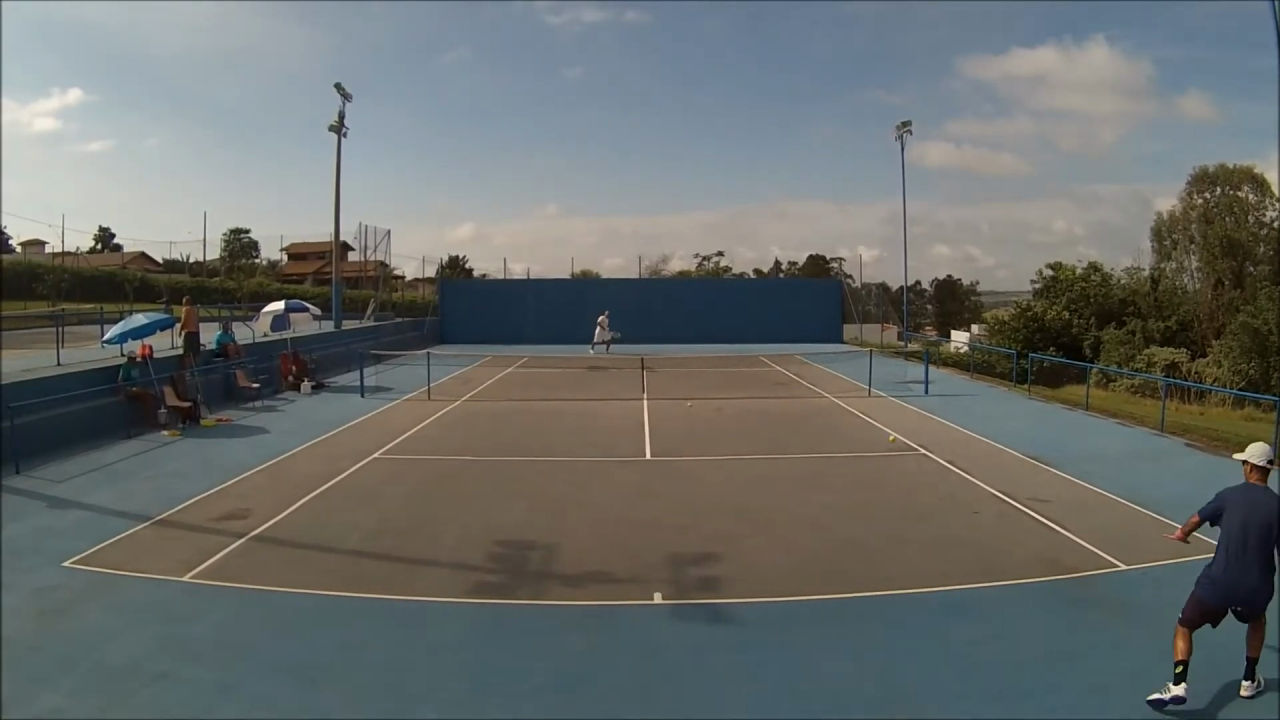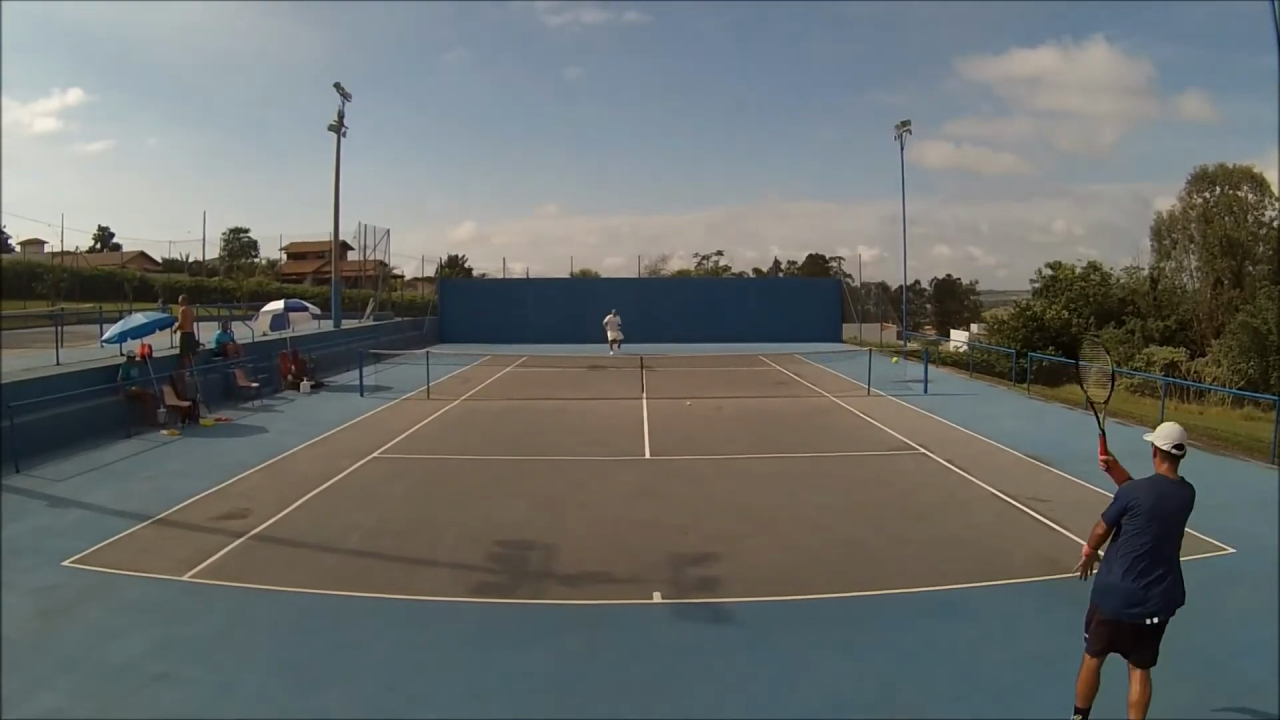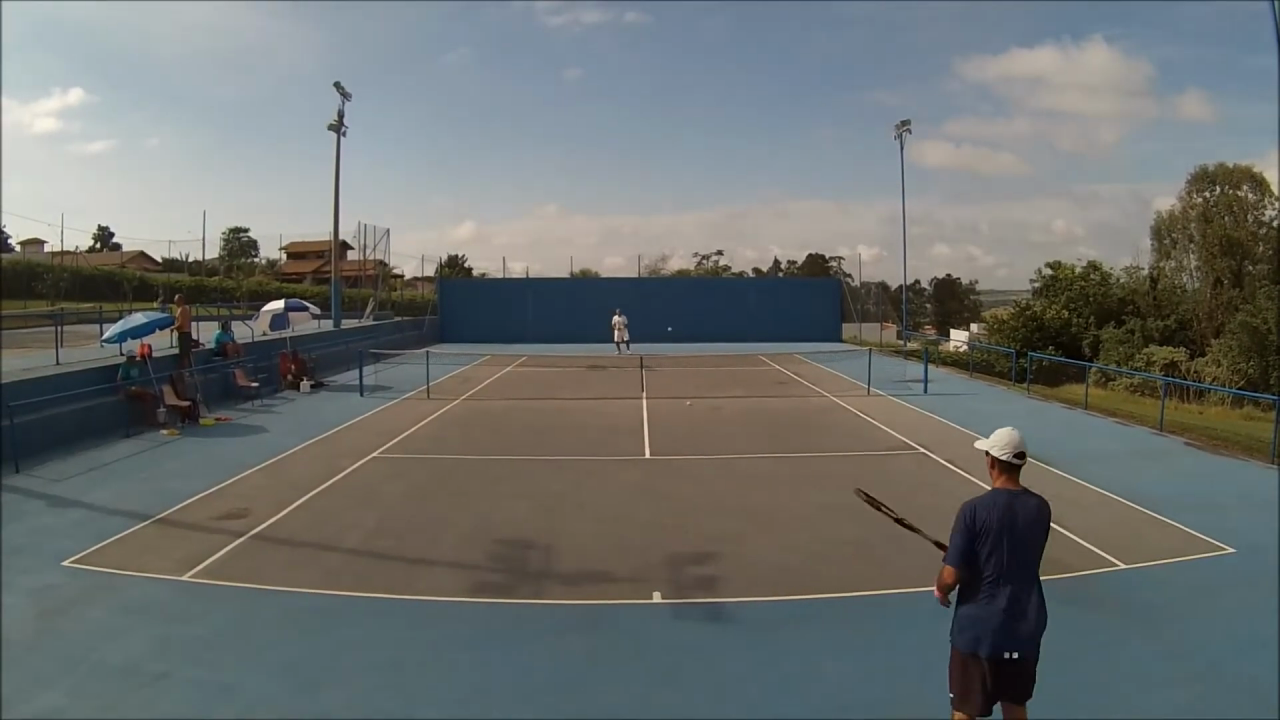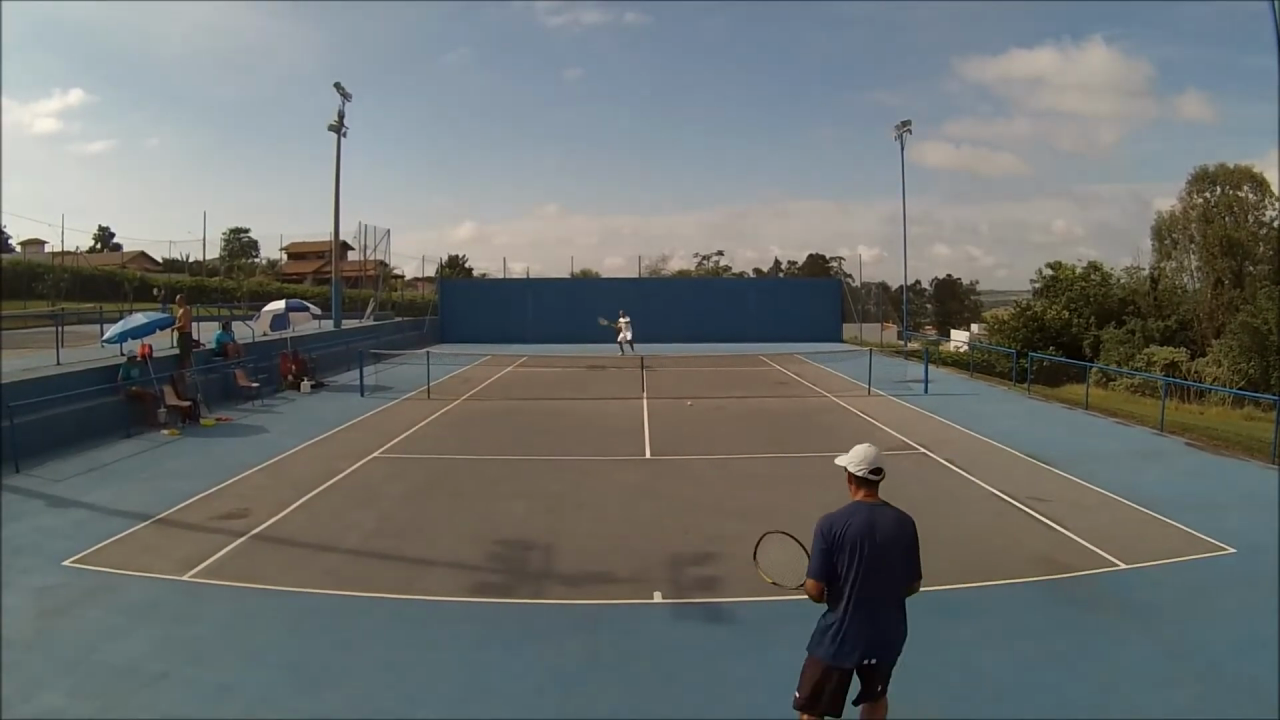
dt=0.5s
person 1, frame 1
left shoulder: (1227, 496)
left elbow: (1197, 519)
left wrist: (1181, 534)
left hip: (1217, 582)
right hip: (1256, 587)
left knee: (1183, 628)
right knee: (1257, 621)
left ankle: (1178, 686)
right ankle: (1249, 681)
person 1, frame 2
left shoulder: (1133, 493)
right shoulder: (1186, 493)
left elbow: (1100, 533)
left wrist: (1088, 552)
right wrist: (1115, 468)
left hip: (1117, 592)
right hip: (1158, 597)
left knee: (1093, 657)
right knee: (1140, 670)
person 1, frame 3
left shoulder: (973, 511)
right shoulder: (1042, 509)
left elbow: (950, 576)
left wrist: (941, 590)
left hip: (979, 629)
right hip: (1025, 628)
person 1, frame 4
left shoulder: (831, 524)
right shoulder: (904, 523)
left elbow: (814, 588)
right elbow: (913, 585)
left wrist: (827, 597)
left hip: (839, 638)
right hip: (886, 637)
right knee: (875, 698)
